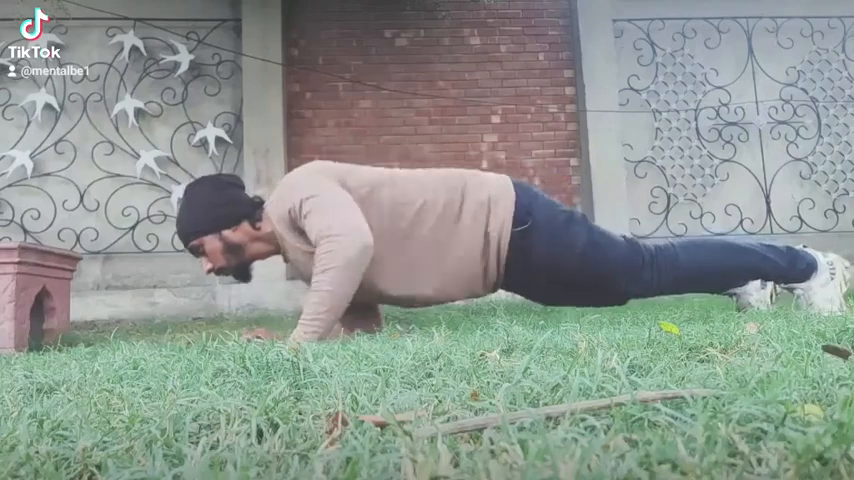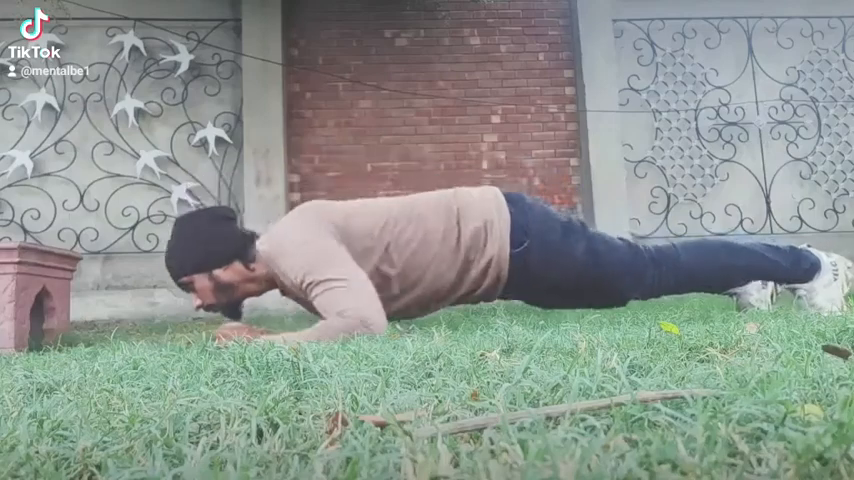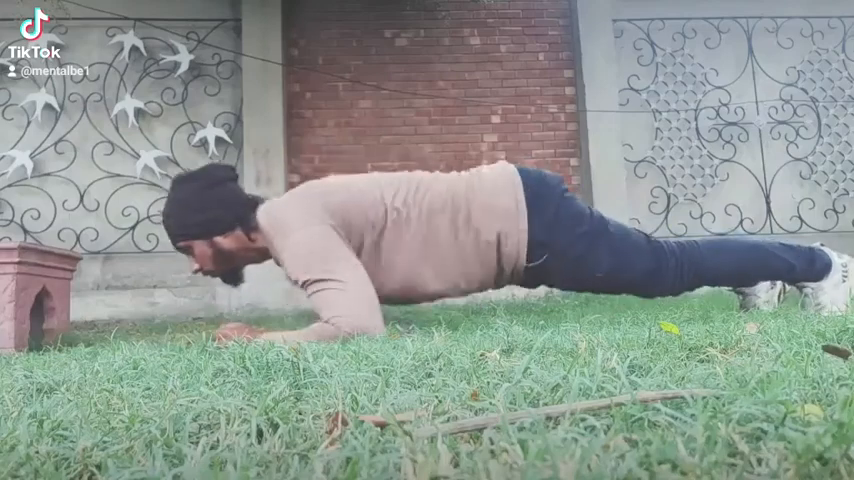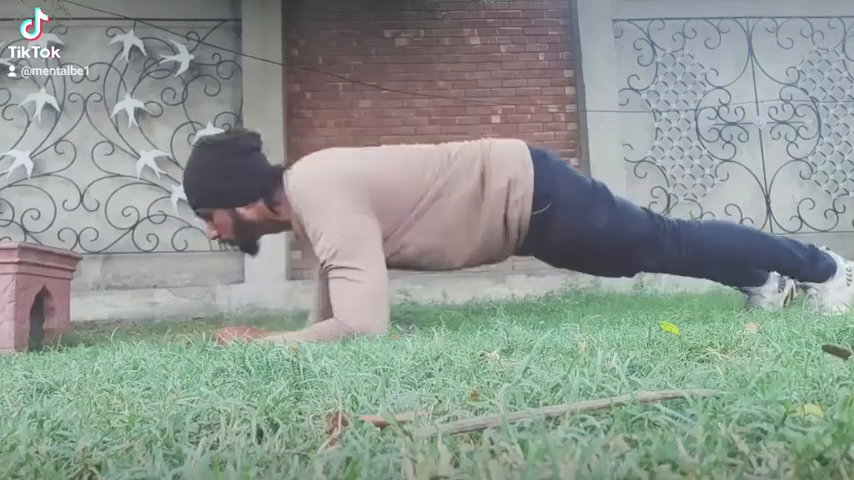
dt=0.3s
person 1, frame 1
left shoulder: (301, 191)
right shoulder: (300, 251)
left elbow: (356, 247)
right elbow: (362, 318)
left wrist: (300, 343)
right wrist: (319, 339)
left hip: (510, 222)
right hip: (505, 264)
left knee: (650, 267)
right knee: (635, 284)
right ankle: (744, 282)
person 1, frame 2
left shoulder: (296, 243)
right shoulder: (293, 263)
left elbow: (366, 321)
right elbow: (358, 324)
left wrist: (269, 345)
right wrist: (301, 341)
left hip: (507, 237)
right hip: (501, 263)
left knee: (648, 272)
right knee: (630, 281)
right ankle: (744, 281)
person 1, frame 3
left shoulder: (293, 229)
right shoulder: (292, 213)
left elbow: (360, 326)
right elbow: (356, 302)
left wrist: (266, 341)
right wrist: (321, 325)
left hip: (524, 223)
right hip: (506, 204)
left knee: (667, 268)
right knee: (650, 267)
right ankle: (755, 279)
person 1, frame 4
left shoulder: (324, 202)
right shoulder: (304, 178)
left elbow: (365, 324)
right elbow: (336, 298)
left wrist: (267, 346)
right wrist: (313, 329)
left hip: (526, 190)
right hip: (512, 191)
left knee: (666, 243)
right knee: (633, 256)
right ankle: (762, 280)
